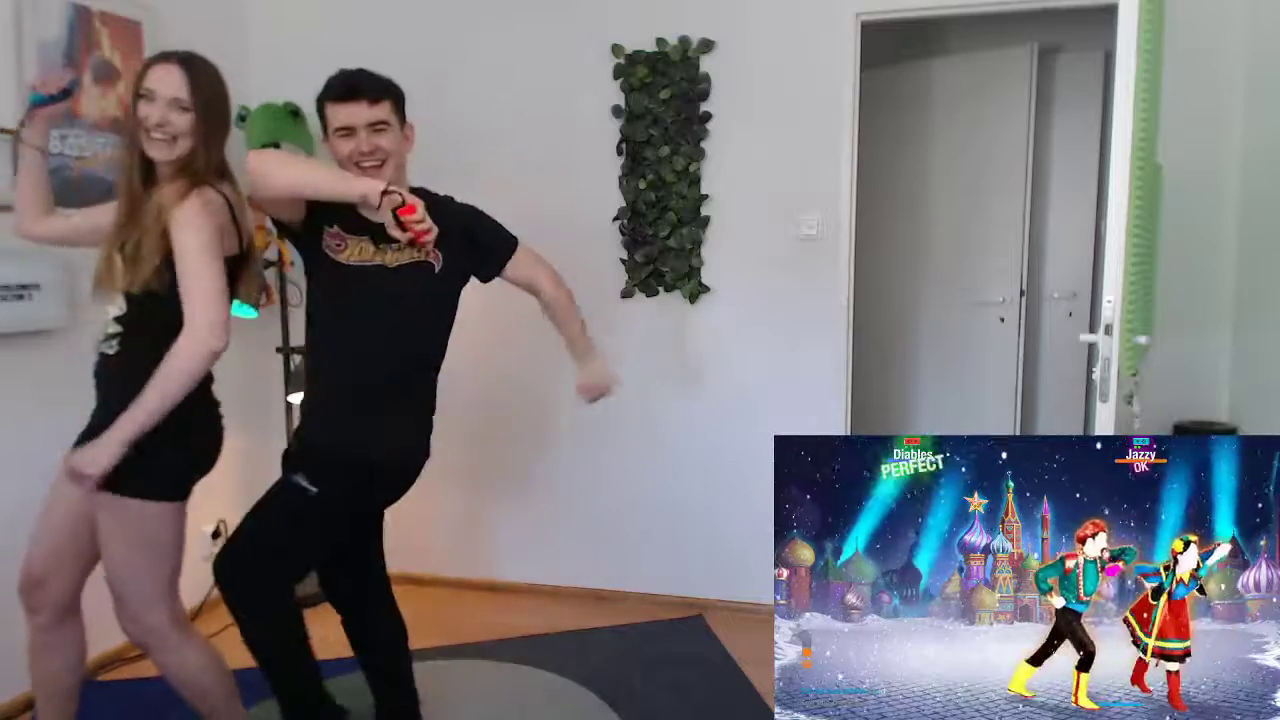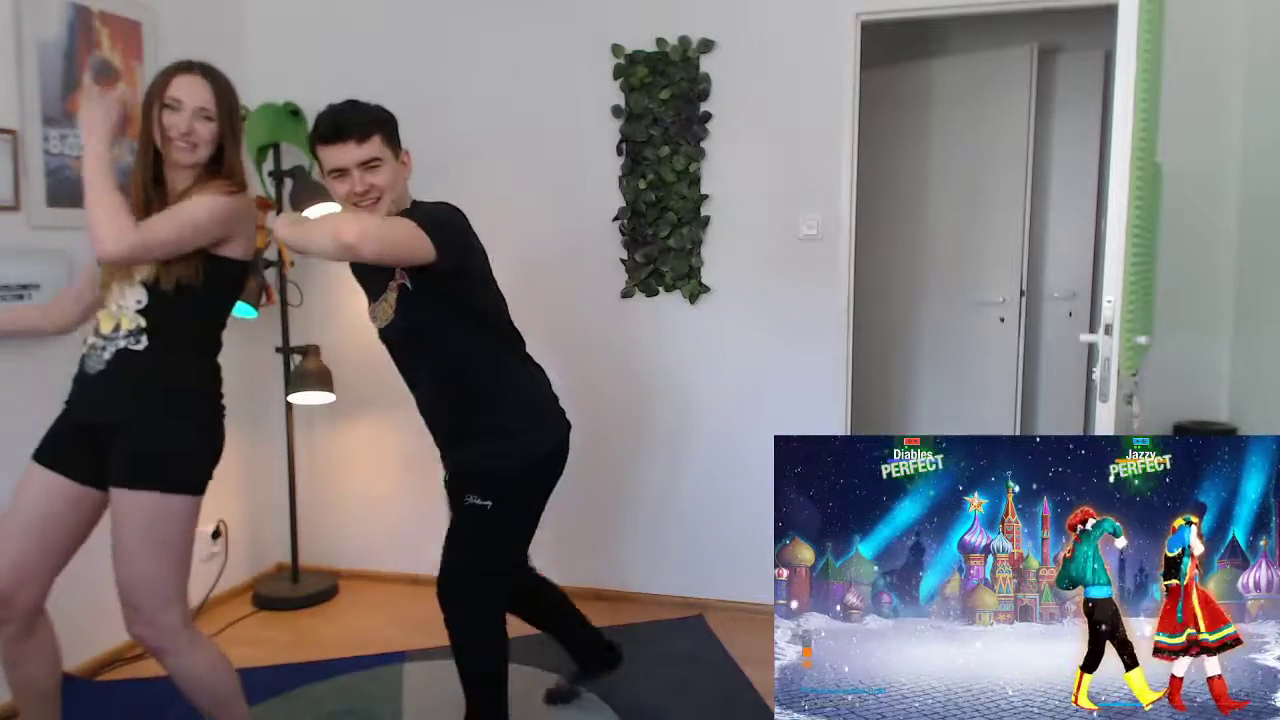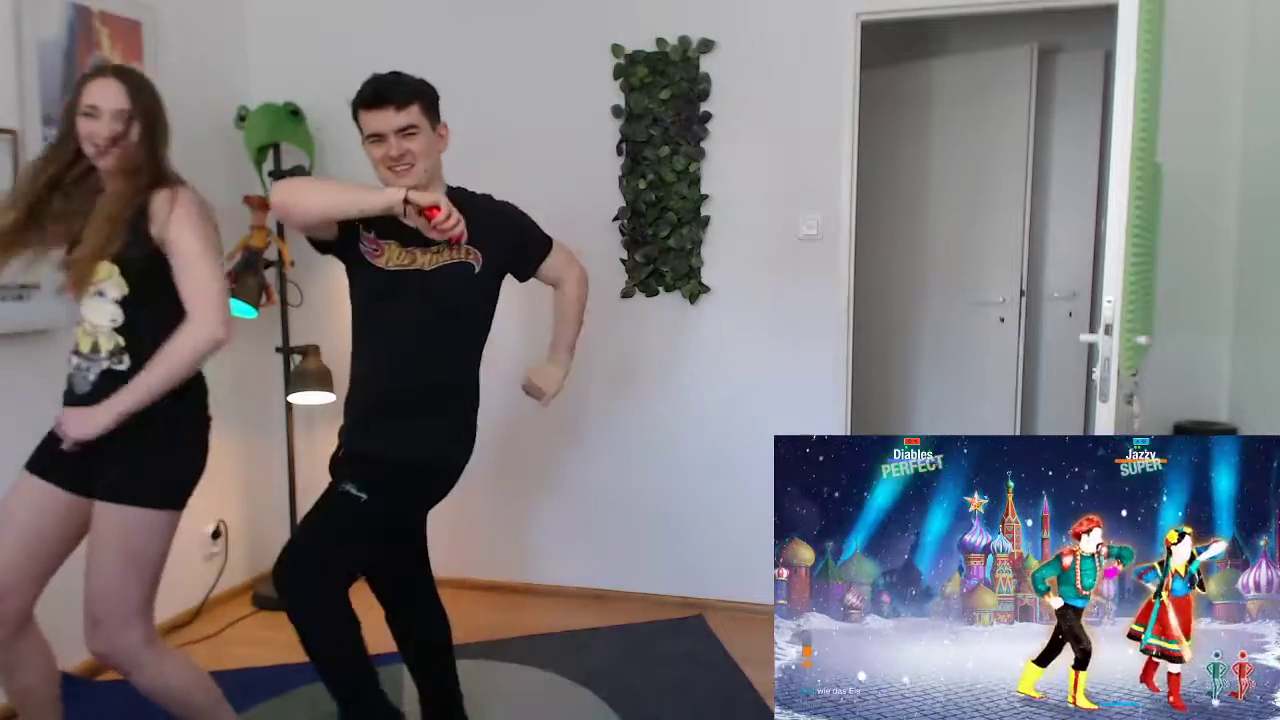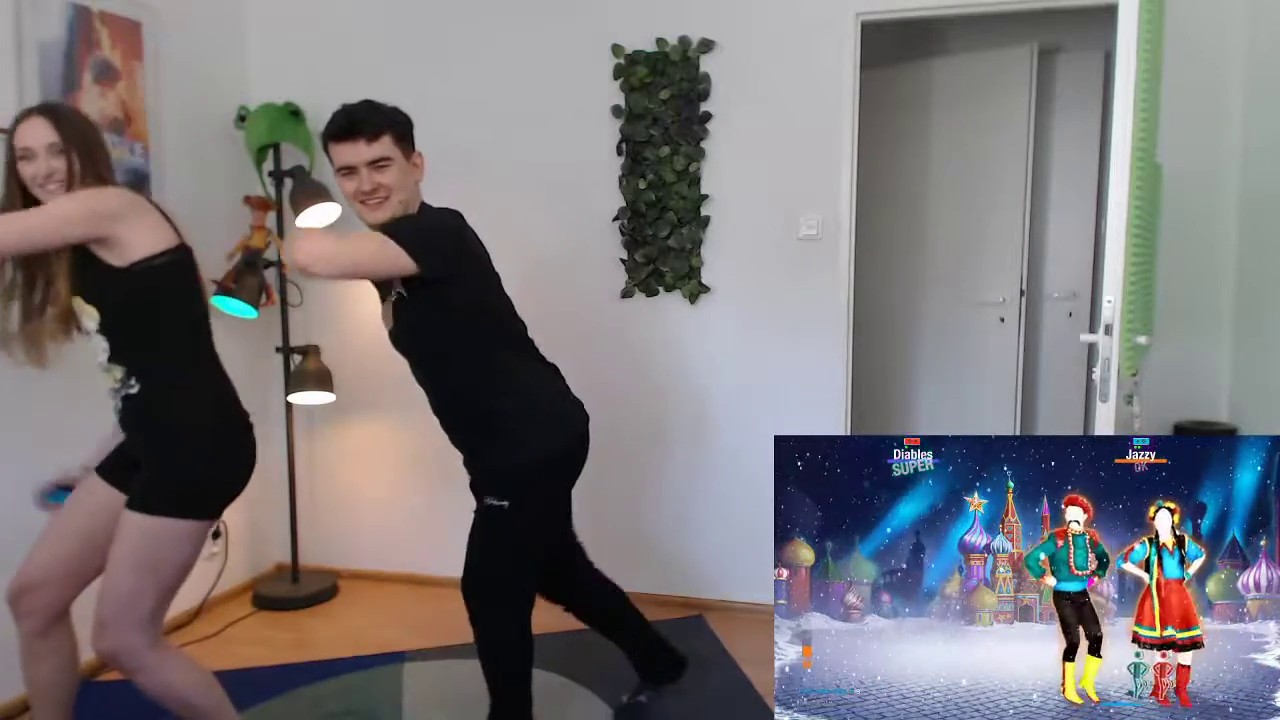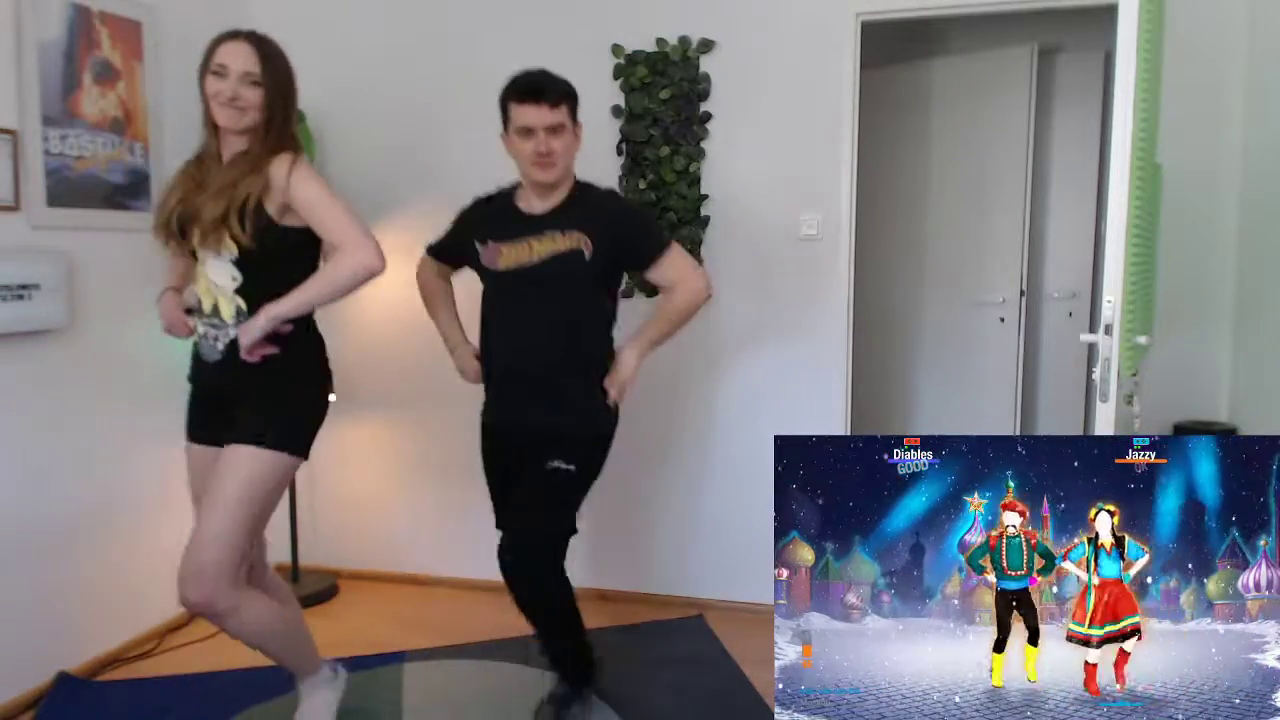
dt=1s
person 1, frame 1
left shoulder: (197, 205)
right shoulder: (148, 202)
left elbow: (208, 333)
right elbow: (37, 224)
left wrist: (117, 438)
right wrist: (33, 135)
left hip: (161, 427)
right hip: (129, 413)
left knee: (149, 620)
right knee: (44, 588)
person 1, frame 2
left shoulder: (226, 203)
right shoulder: (141, 206)
left elbow: (116, 247)
right elbow: (66, 310)
left wrist: (95, 138)
left hip: (170, 419)
right hip: (94, 409)
left knee: (157, 625)
person 1, frame 3
left shoulder: (173, 205)
right shoulder: (77, 207)
left elbow: (210, 324)
left wrist: (109, 411)
left hip: (154, 431)
right hip: (85, 429)
left knee: (118, 639)
person 1, frame 4
left shoulder: (109, 209)
right shoulder: (90, 245)
right wrist: (95, 465)
left hip: (196, 441)
right hip: (152, 440)
left knee: (124, 637)
person 1, frame 5
left shoulder: (284, 171)
right shoulder: (205, 173)
left elbow: (364, 257)
left wrist: (271, 315)
right wrist: (170, 295)
left hip: (279, 385)
right hip: (213, 384)
left knee: (203, 584)
right knee: (242, 569)
person 2, frame 1
left shoulder: (450, 223)
right shoulder: (318, 213)
left elbow: (540, 278)
right elbow: (259, 170)
left wrist: (587, 359)
right wrist: (375, 194)
left hip: (379, 448)
right hip: (329, 442)
left knee: (245, 573)
right knee: (356, 588)
person 2, frame 2
left shoulder: (441, 226)
right shoulder: (370, 262)
left elbow: (352, 236)
left wrist: (286, 227)
left hip: (520, 444)
right hip: (472, 450)
left knee: (466, 591)
right knee: (501, 577)
right ankle: (595, 654)
person 2, frame 3
left shoulder: (489, 220)
right shoulder: (359, 214)
left elbow: (571, 276)
right elbow: (286, 199)
left wrist: (555, 365)
right wrist: (402, 199)
left hip: (424, 444)
right hip: (371, 441)
left knee: (302, 575)
right knee: (402, 587)
person 2, frame 4
left shoulder: (437, 233)
right shoulder: (393, 249)
left elbow: (312, 254)
left wrist: (307, 241)
left hip: (536, 441)
right hip: (499, 446)
left knee: (491, 589)
right knee: (557, 571)
right ankle: (657, 661)
person 2, frame 5
left shoulder: (608, 215)
right shoulder: (484, 218)
left elbow: (692, 286)
right elbow: (429, 270)
left wrist: (634, 351)
right wrist: (457, 345)
left hip: (577, 420)
right hip: (505, 418)
left knee: (527, 553)
right knee: (525, 554)
person 3, frame 1
left shoulder: (1102, 558)
right shoulder: (1068, 561)
left elbow: (1131, 552)
right elbow: (1040, 575)
left wrist: (1120, 564)
right wrist: (1051, 595)
left hip: (1075, 614)
right hip: (1066, 613)
left knee: (1048, 650)
right knee: (1088, 651)
left ankle: (1017, 683)
right ankle: (1079, 697)
person 3, frame 2
left shoulder: (1069, 556)
right shoulder: (1084, 540)
left elbow: (1062, 583)
right elbow: (1105, 523)
right wrist: (1119, 536)
left hip: (1105, 602)
right hip: (1097, 602)
left knee: (1125, 648)
right knee: (1095, 651)
left ankle: (1145, 695)
right ankle: (1079, 696)
person 3, frame 3
left shoulder: (1100, 552)
right shoulder: (1066, 558)
left elbow: (1126, 552)
right elbow: (1038, 575)
left wrist: (1118, 563)
right wrist: (1049, 597)
left hip: (1078, 610)
right hip: (1066, 609)
left knee: (1052, 649)
right knee: (1084, 648)
left ankle: (1025, 685)
right ankle: (1077, 696)
person 3, frame 4
left shoulder: (1091, 538)
right shoulder: (1057, 538)
left elbow: (1104, 559)
right elbow: (1030, 559)
left wrist: (1096, 576)
right wrist: (1045, 577)
left hip: (1082, 594)
right hip: (1063, 595)
left knee: (1096, 636)
right knee: (1073, 640)
left ankle: (1088, 683)
right ankle: (1068, 688)
person 3, frame 5
left shoulder: (1031, 539)
right shoulder: (994, 540)
left elbow: (1051, 558)
right elbow: (971, 558)
left wrist: (1039, 574)
right wrist: (986, 573)
left hip: (1023, 591)
right hip: (1003, 592)
left knee: (1033, 628)
right knee: (1003, 633)
left ankle: (1030, 665)
right ankle: (996, 672)
person 4, frame 1
left shoulder: (1198, 562)
right shoulder: (1164, 572)
left elbow: (1226, 547)
right elbow: (1139, 570)
left wrist: (1208, 564)
right wrist: (1148, 584)
left hip: (1179, 607)
right hip: (1161, 608)
left knee: (1152, 643)
right knee: (1173, 649)
left ankle: (1137, 678)
right ankle: (1174, 695)
person 4, frame 2
left shoulder: (1187, 553)
right shoulder: (1174, 545)
right elbow: (1185, 531)
right wrist: (1197, 545)
left hip: (1195, 602)
right hip: (1182, 603)
left knee: (1208, 648)
right knee: (1190, 650)
left ankle: (1222, 700)
right ankle: (1174, 695)
person 4, frame 3
left shoulder: (1194, 556)
right shoulder: (1160, 568)
left elbow: (1222, 544)
right elbow: (1138, 573)
left wrist: (1200, 559)
left hip: (1184, 605)
right hip: (1166, 607)
left knee: (1162, 646)
right knee: (1175, 648)
left ankle: (1147, 676)
right ankle: (1174, 696)
person 4, frame 4
left shoulder: (1182, 541)
right shoulder: (1147, 544)
left elbow: (1200, 555)
right elbow: (1124, 561)
left wrist: (1189, 574)
right wrist: (1145, 576)
left hip: (1179, 595)
right hip: (1158, 595)
left knee: (1187, 643)
right knee: (1165, 643)
left ankle: (1181, 688)
person 4, frame 5
left shoulder: (1124, 542)
right shoulder: (1087, 544)
left elbow: (1144, 555)
right elbow: (1064, 559)
left wrist: (1129, 574)
right wrist: (1083, 574)
left hip: (1118, 592)
right hip: (1096, 594)
left knee: (1131, 633)
right knee: (1096, 640)
left ankle: (1120, 666)
right ankle: (1089, 682)
